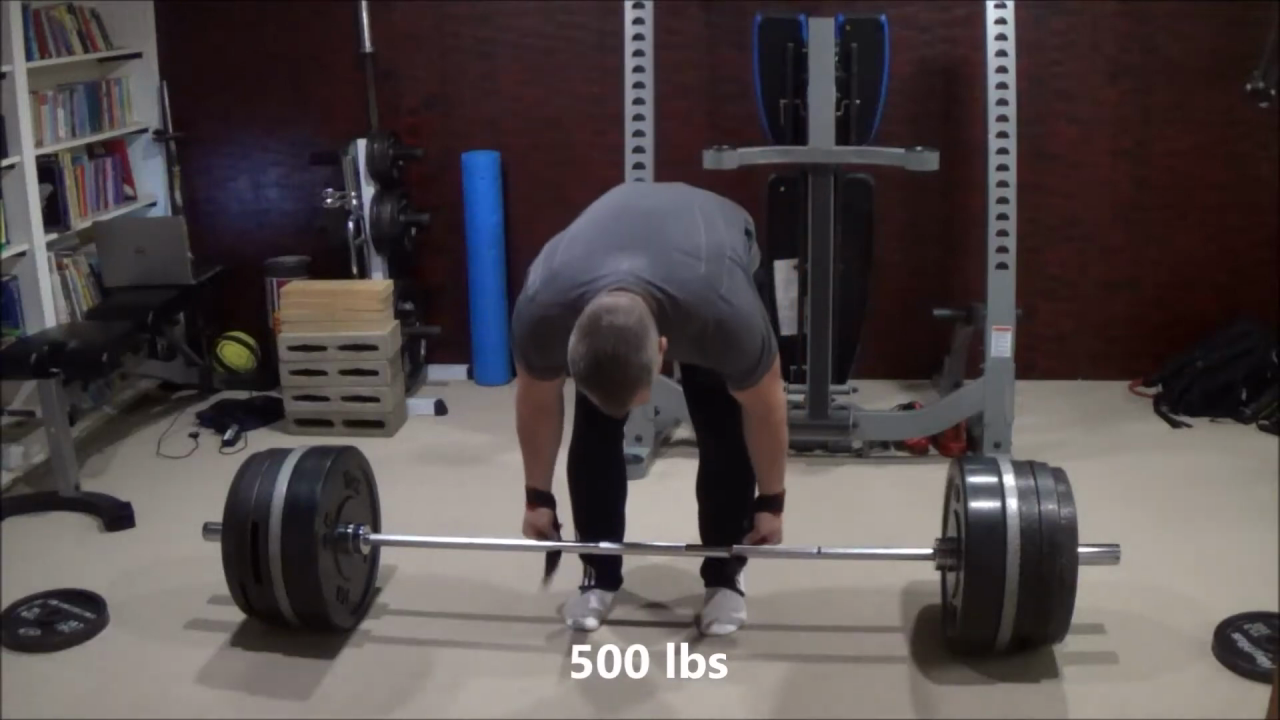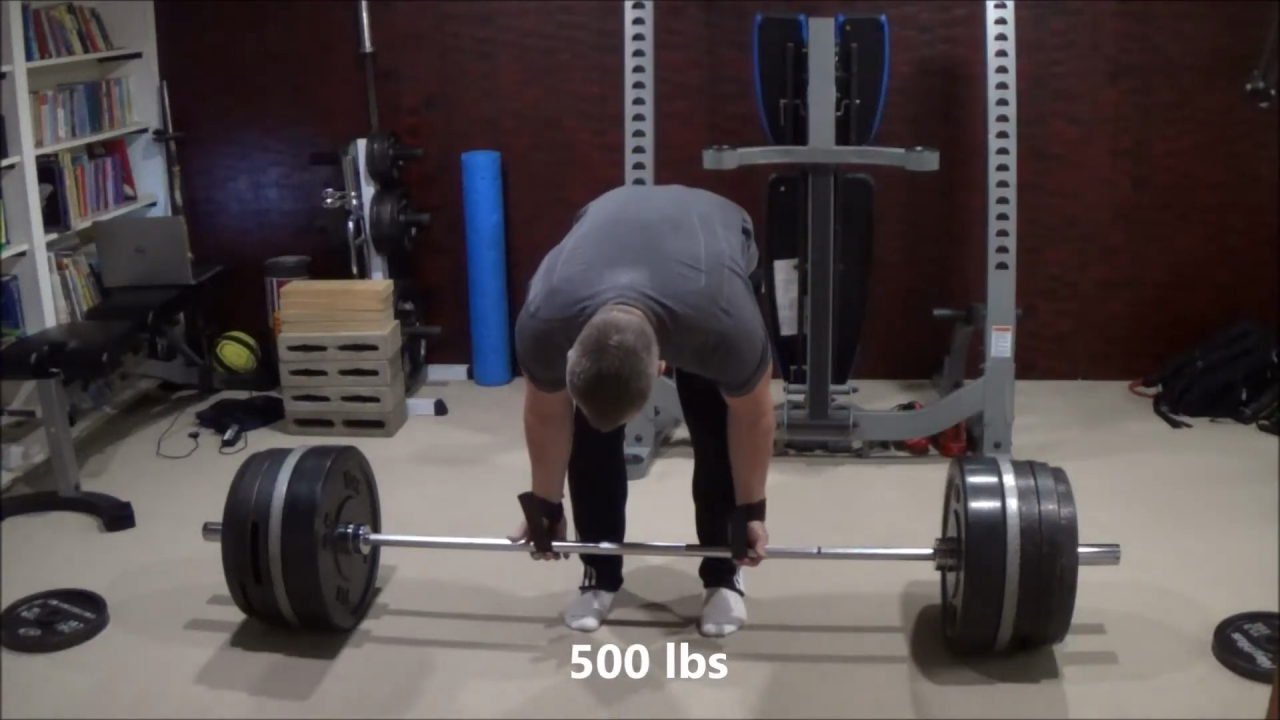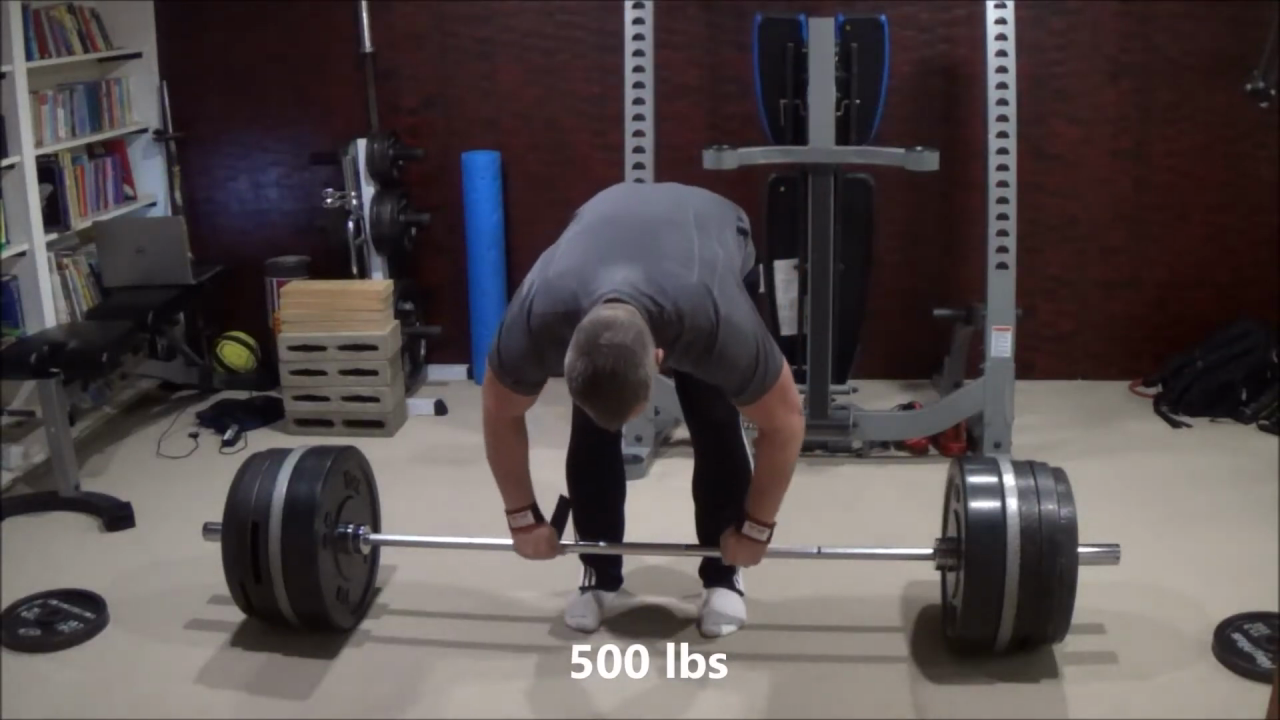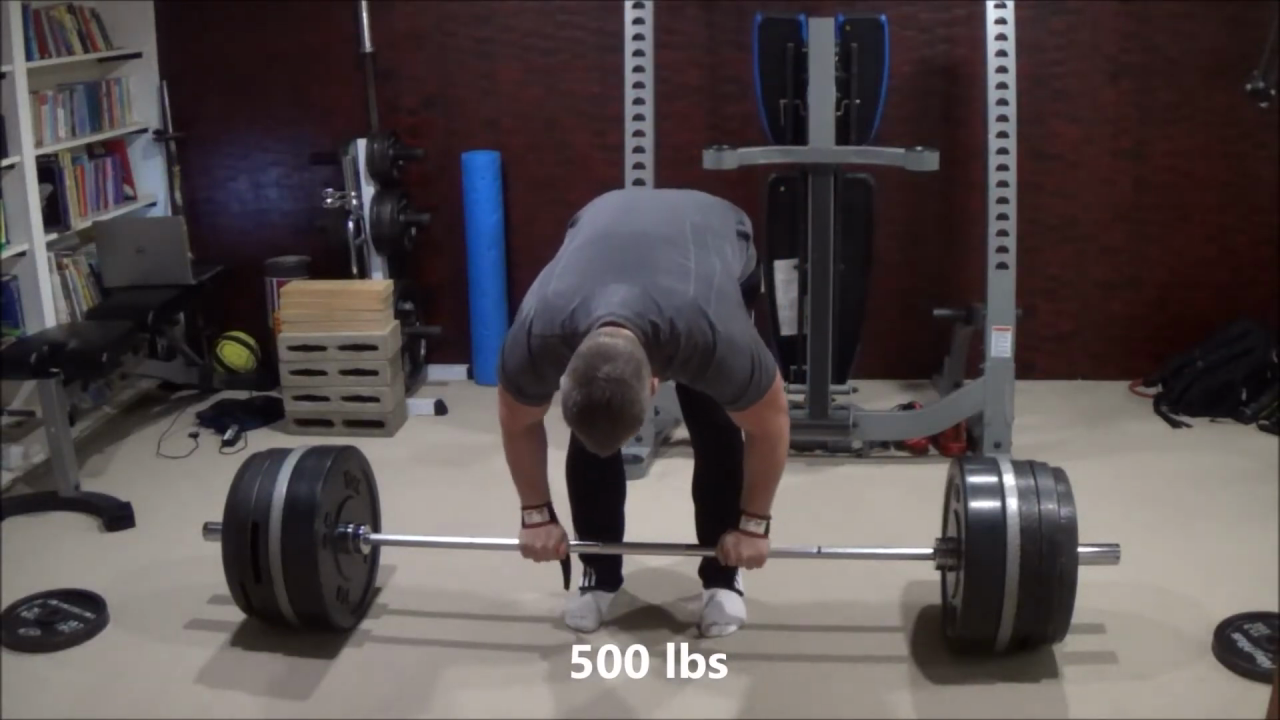
dt=1s
person 1, frame 1
left shoulder: (725, 313)
right shoulder: (541, 310)
left elbow: (765, 409)
right elbow: (538, 404)
left wrist: (771, 501)
right wrist: (537, 496)
left knee: (723, 431)
right knee: (593, 430)
left ankle: (724, 575)
right ankle: (599, 573)
person 1, frame 2
left shoulder: (724, 322)
right shoulder: (544, 322)
left elbow: (751, 417)
right elbow: (547, 415)
left wrist: (752, 508)
right wrist: (544, 504)
left knee: (716, 429)
right knee: (591, 431)
left ankle: (723, 574)
right ankle: (600, 572)
person 1, frame 3
left shoulder: (719, 324)
right shoulder: (536, 319)
left elbow: (784, 423)
right elbow: (500, 416)
left wrist: (754, 530)
right wrist: (523, 517)
left knee: (716, 425)
right knee: (590, 430)
left ankle: (722, 573)
right ankle: (599, 571)
person 1, frame 4
left shoulder: (714, 338)
right shoulder: (537, 336)
left elbow: (769, 427)
right elbow: (519, 424)
left wrist: (752, 525)
right wrist: (537, 515)
left knee: (716, 428)
right knee: (587, 435)
left ankle: (721, 574)
right ankle: (599, 570)
